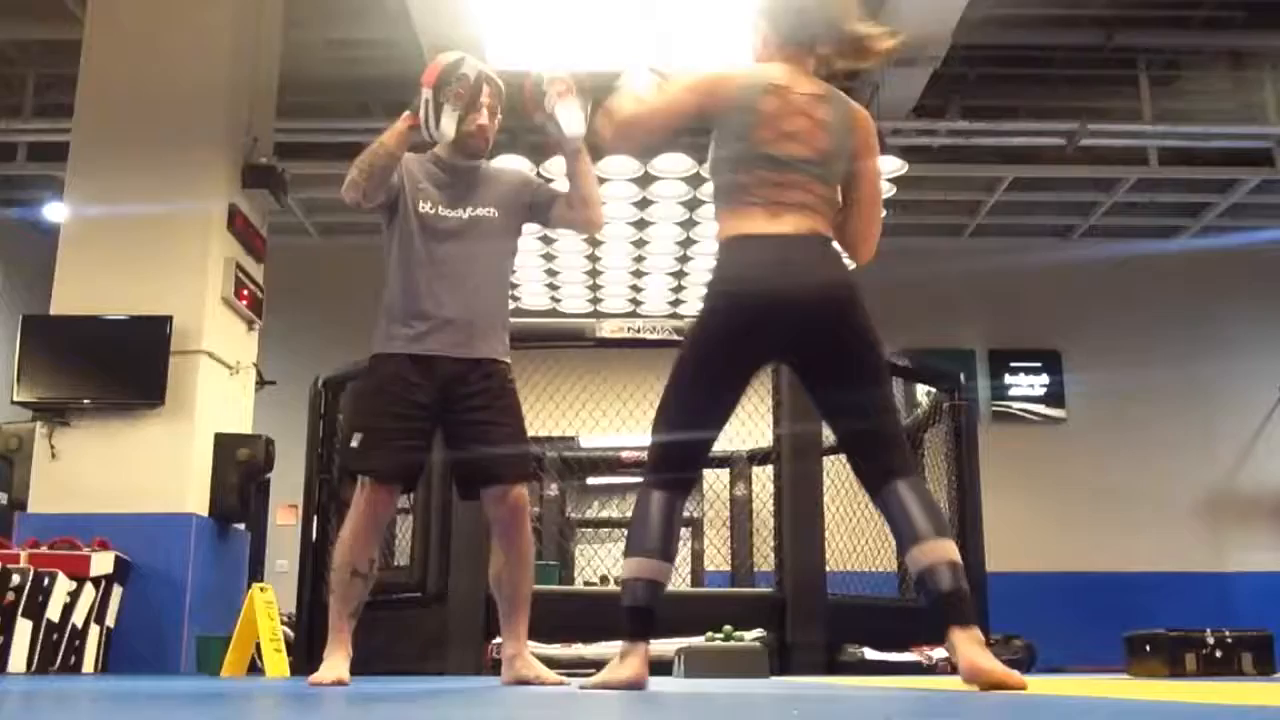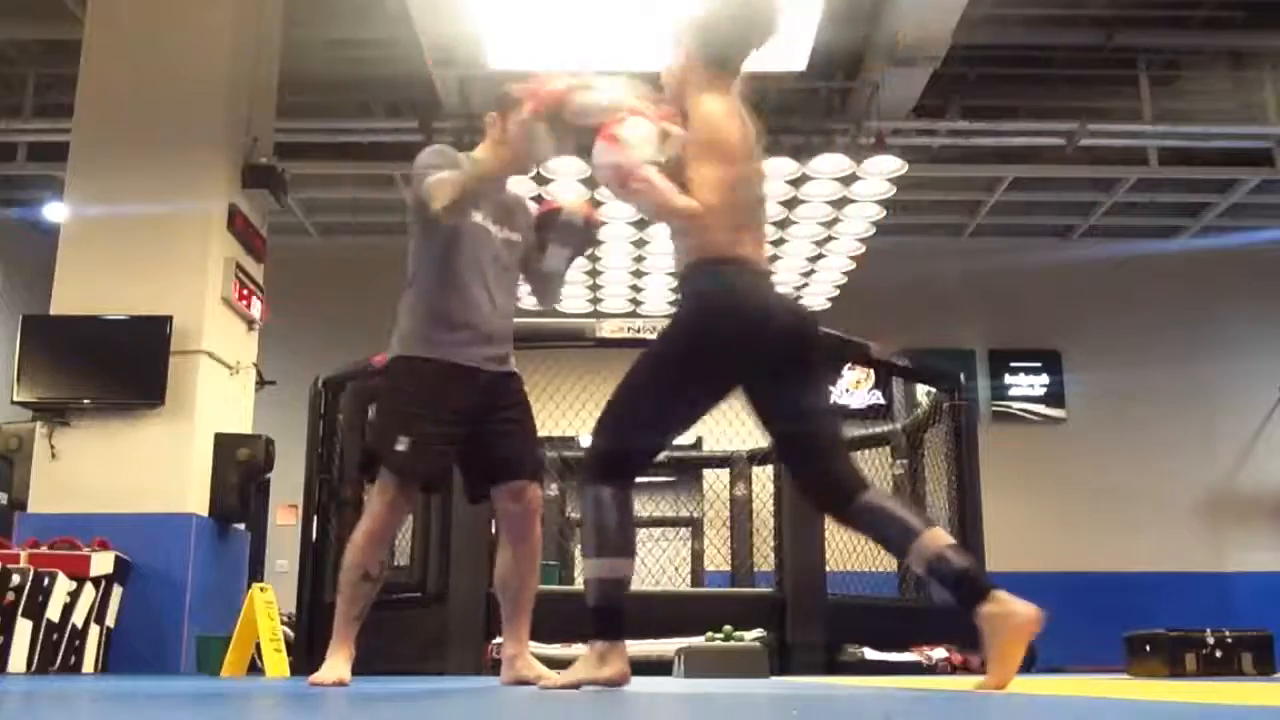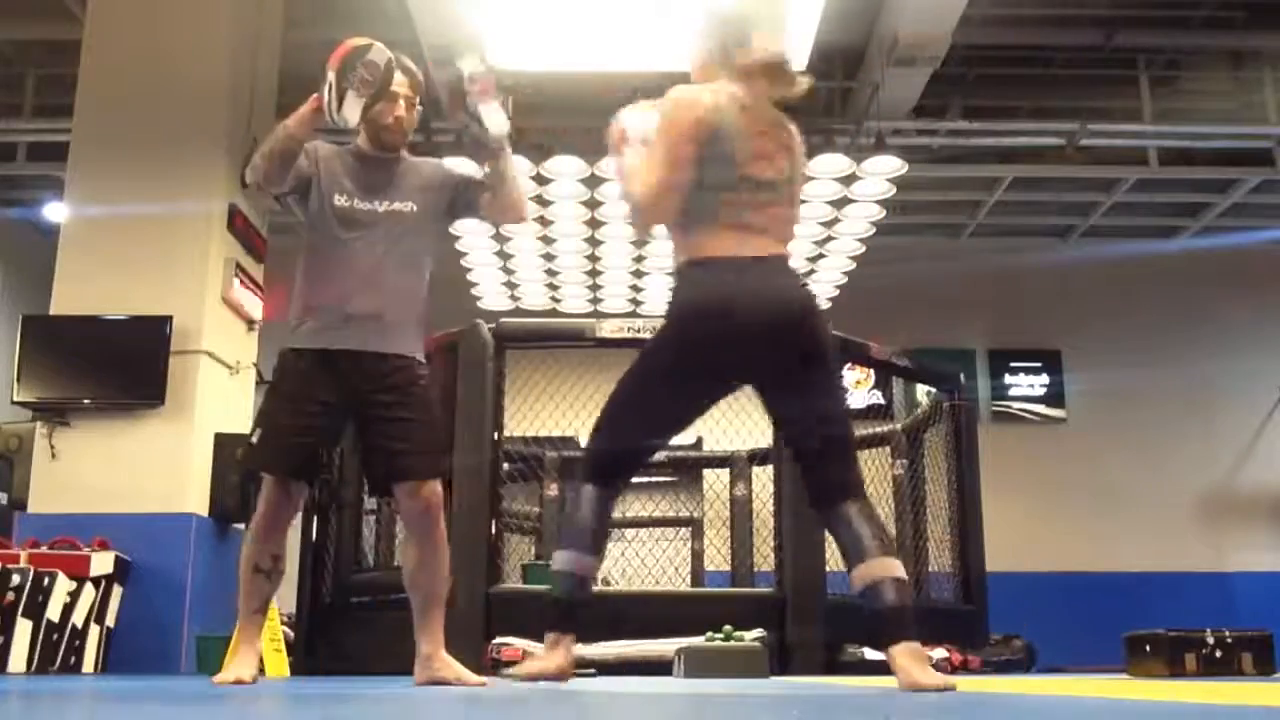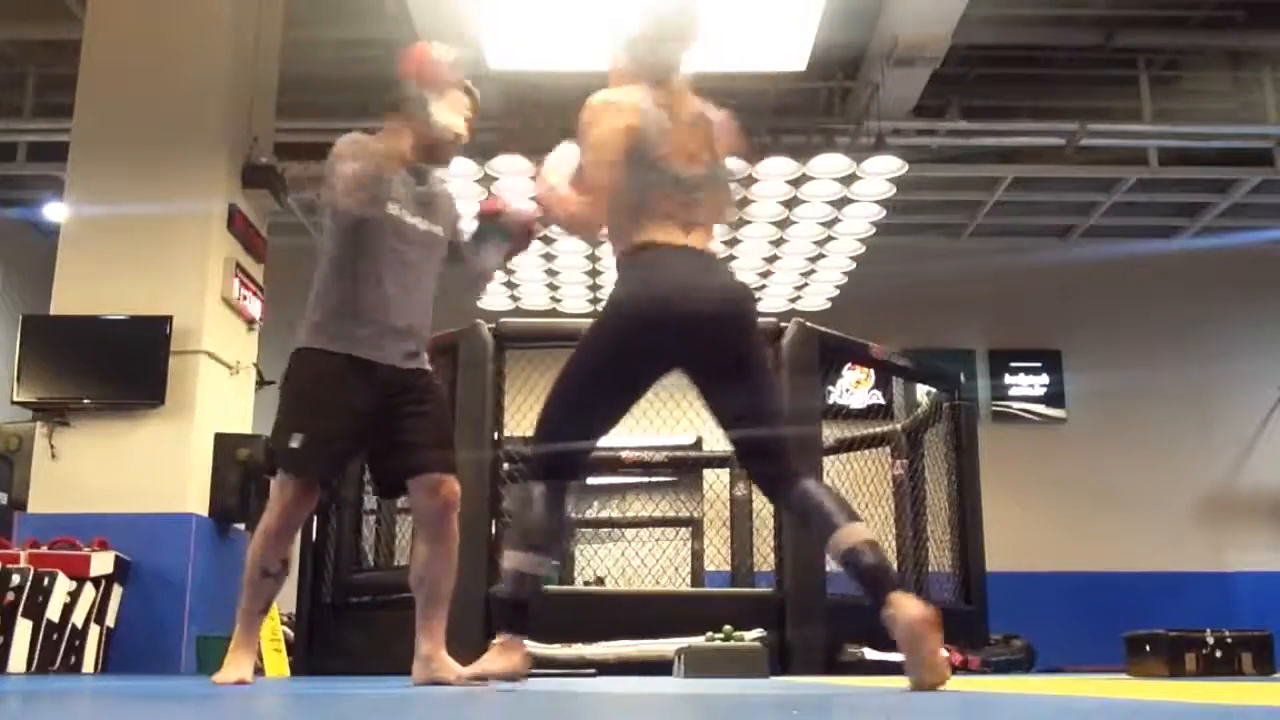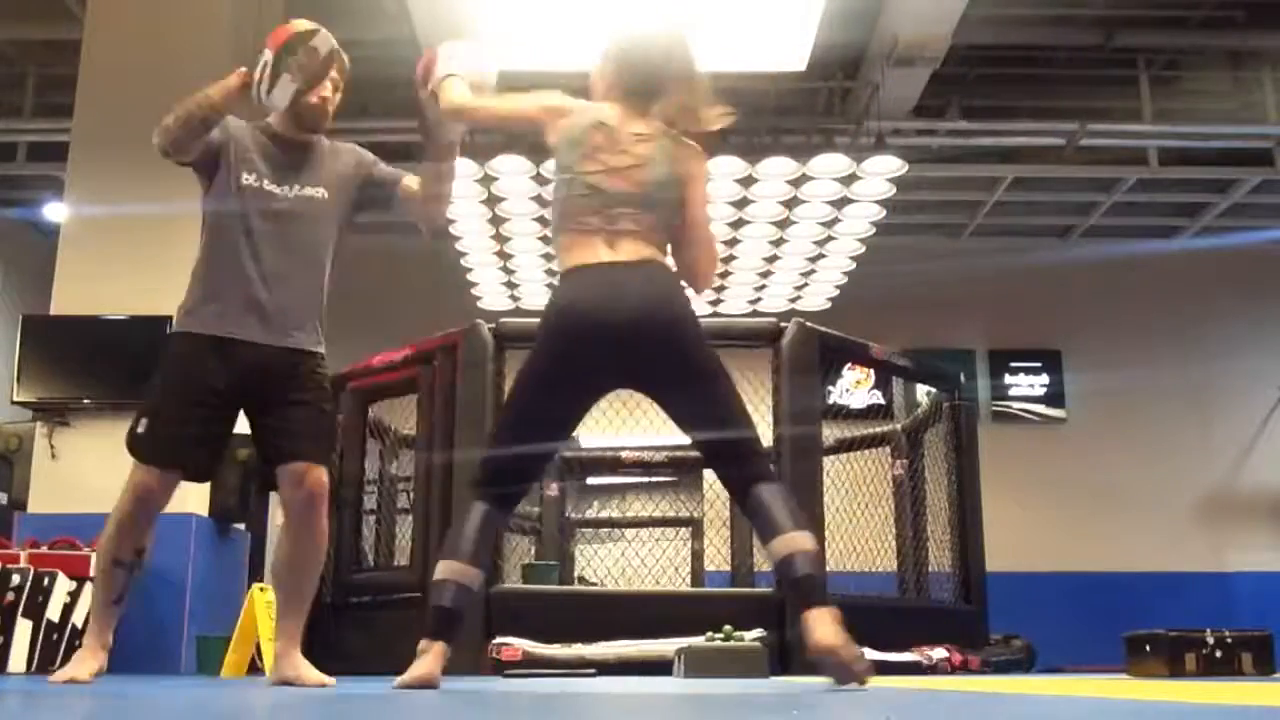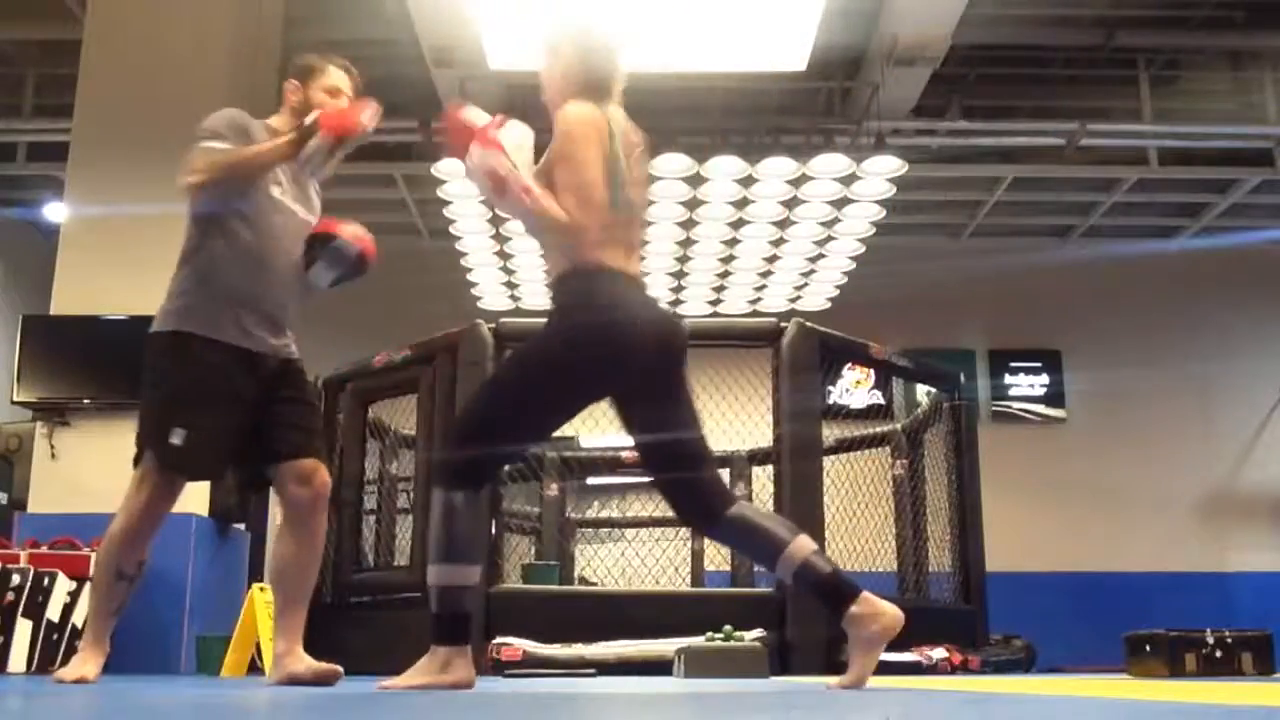
dt=0.4s
person 1, frame 1
left shoulder: (727, 84)
right shoulder: (852, 116)
left elbow: (617, 130)
right elbow: (864, 244)
left wrist: (637, 87)
left hip: (741, 290)
right hip: (824, 291)
left knee: (669, 470)
right knee: (888, 467)
left ankle: (632, 649)
right ankle: (967, 639)
person 1, frame 2
left shoulder: (711, 117)
right shoulder: (729, 118)
left elbow: (703, 227)
left wrist: (635, 177)
left hip: (721, 317)
right hip: (764, 317)
left knee: (609, 466)
right knee: (839, 488)
left ankle: (607, 649)
right ankle: (993, 605)
person 1, frame 3
left shoulder: (688, 103)
right shoulder: (786, 130)
left elbow: (649, 212)
left wrist: (629, 150)
left hip: (706, 311)
right hip: (788, 312)
left knee: (602, 466)
right knee: (839, 491)
left ankle: (558, 644)
right ankle: (906, 652)
person 1, frame 4
left shoulder: (612, 106)
right shoulder: (717, 122)
left elbow: (581, 219)
left wrist: (556, 186)
left hip: (651, 303)
right hip: (719, 301)
left knee: (550, 463)
right knee: (781, 474)
left ankle: (509, 643)
right ankle: (897, 603)
person 1, frame 5
left shoulder: (568, 114)
right shoulder: (683, 153)
left elbow: (458, 105)
right elbow: (702, 272)
left wrist: (450, 70)
left hip: (582, 317)
right hip: (661, 314)
left knee: (499, 481)
right knee: (751, 472)
left ankle: (435, 647)
right ankle: (818, 617)
person 1, frame 6
left shoulder: (578, 118)
right shoulder: (626, 133)
left elbow: (579, 229)
left hip: (591, 323)
right hip: (646, 327)
left knee: (463, 461)
right knee: (706, 499)
left ankle: (450, 652)
right ankle: (860, 607)
person 2, frame 1
left shoulder: (512, 186)
right shoulder: (406, 171)
left elbow: (587, 219)
right elbow: (355, 190)
left wrist: (572, 144)
right wrist: (416, 116)
left hip: (482, 364)
right hip: (404, 359)
left knee: (511, 503)
right knee: (373, 500)
left ankle: (516, 653)
right ankle: (337, 650)
person 2, frame 2
left shoulder: (519, 209)
right shoulder: (442, 161)
left elbow: (545, 294)
right elbow: (450, 205)
left wrist: (563, 247)
right wrist: (512, 143)
left hip: (494, 370)
right hip: (429, 360)
left knee: (523, 505)
right knee: (390, 500)
left ankle: (517, 655)
right ankle: (339, 651)
person 2, frame 3
left shoulder: (436, 180)
right shoulder: (320, 161)
left elbow: (513, 212)
right elbow: (260, 176)
left wrist: (497, 139)
right wrist: (320, 105)
left hip: (394, 361)
right hip: (314, 353)
left knee: (423, 501)
right knee: (278, 497)
left ankle: (431, 653)
right ankle: (246, 649)
person 2, frame 4
left shoulder: (443, 201)
right shoulder: (358, 152)
left elbow: (471, 281)
right elbow: (348, 197)
left wrist: (507, 241)
right wrist: (414, 125)
left hip: (407, 369)
right hip: (333, 357)
left knee: (440, 497)
right knee: (292, 500)
left ankle: (431, 652)
right ankle: (242, 647)
person 2, frame 5
left shoulder: (350, 165)
right shoulder: (232, 136)
left elbow: (431, 206)
right elbow: (168, 141)
left wrist: (441, 130)
right wrist: (250, 76)
left hip: (294, 353)
right hip: (210, 338)
left knee: (309, 488)
right knee: (147, 486)
left ankle: (288, 652)
right ankle: (95, 643)
person 2, frame 6
left shoulder: (307, 182)
right shoulder: (232, 129)
right elbow: (199, 182)
right wrist: (300, 139)
left hip: (272, 354)
right hip: (200, 340)
left knee: (310, 487)
right knee: (156, 490)
left ankle: (289, 651)
right ankle: (93, 644)
